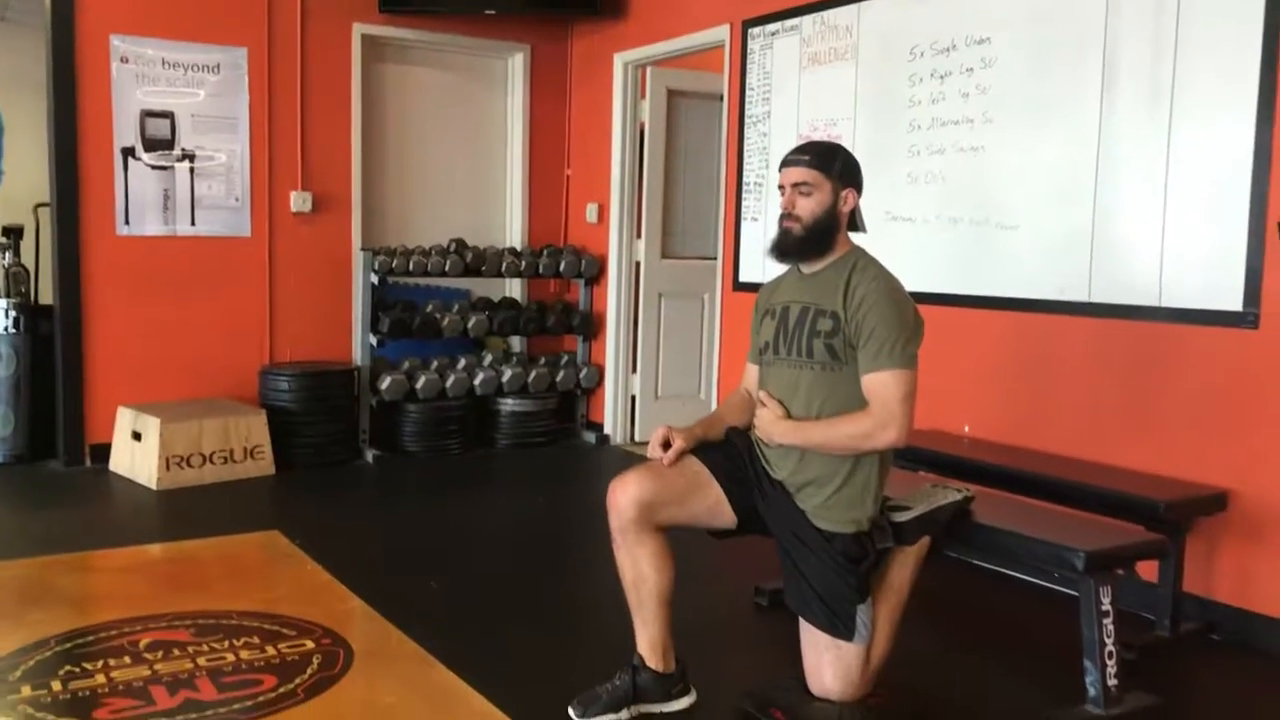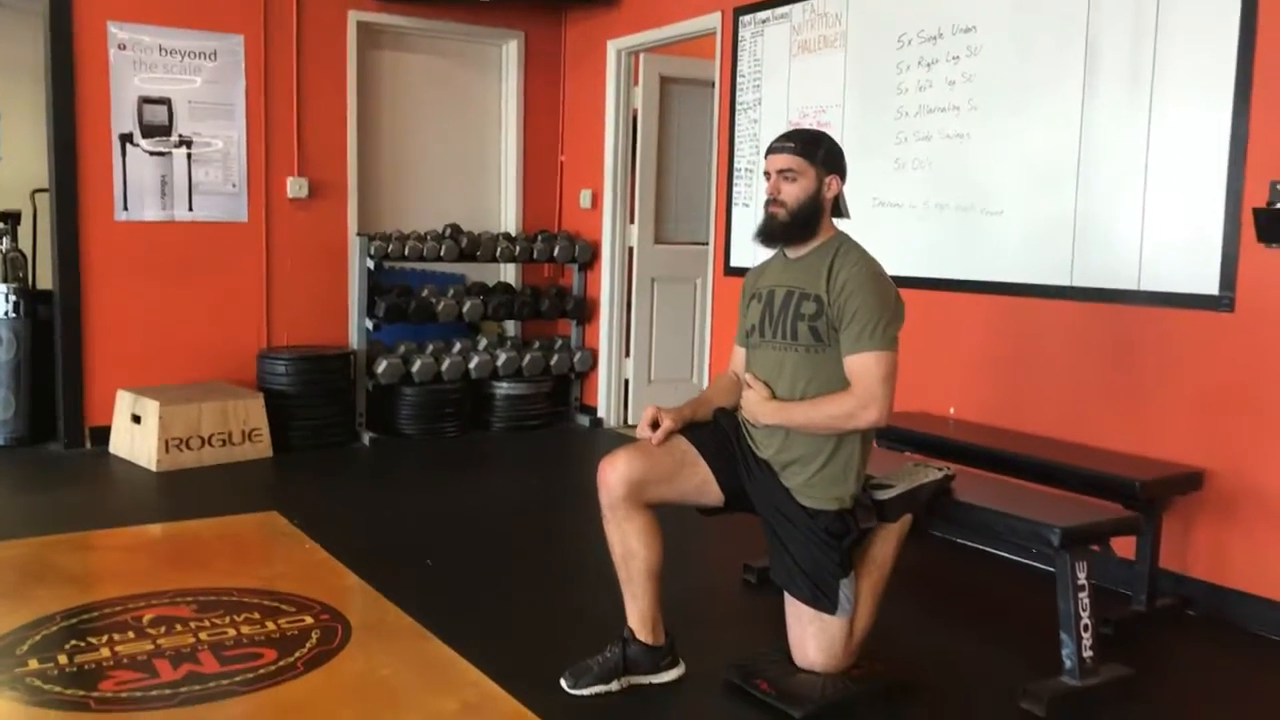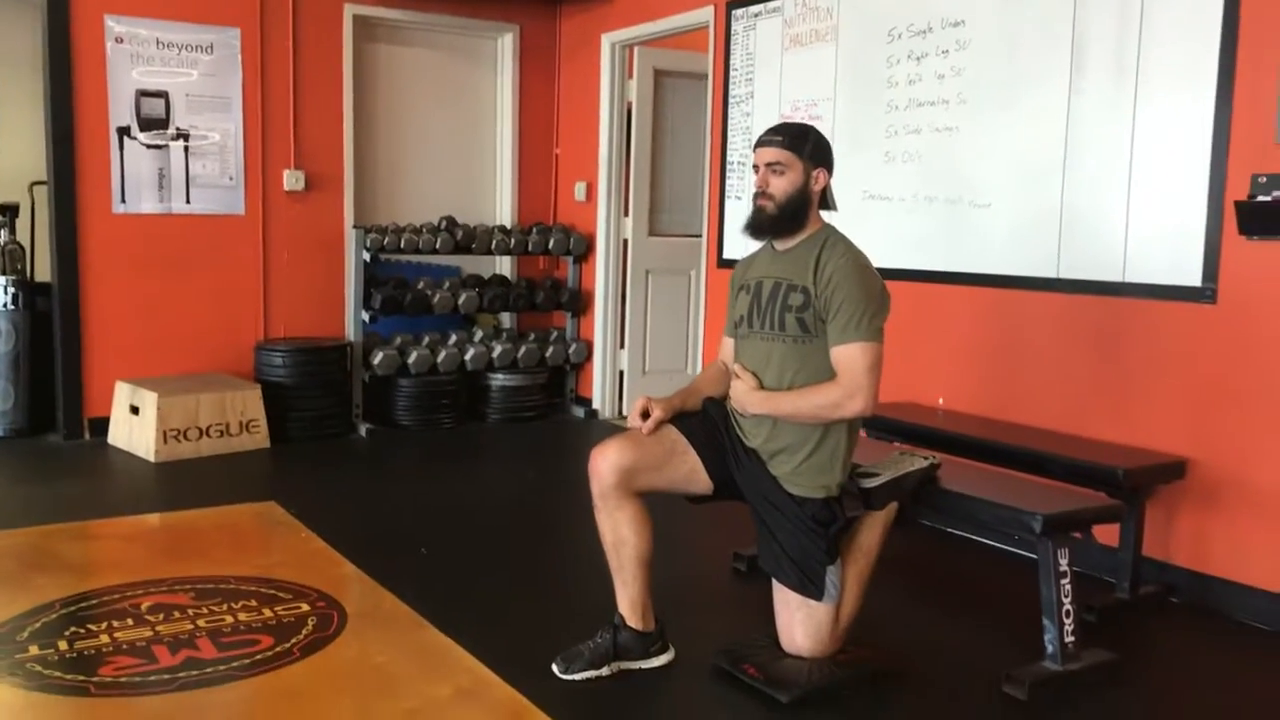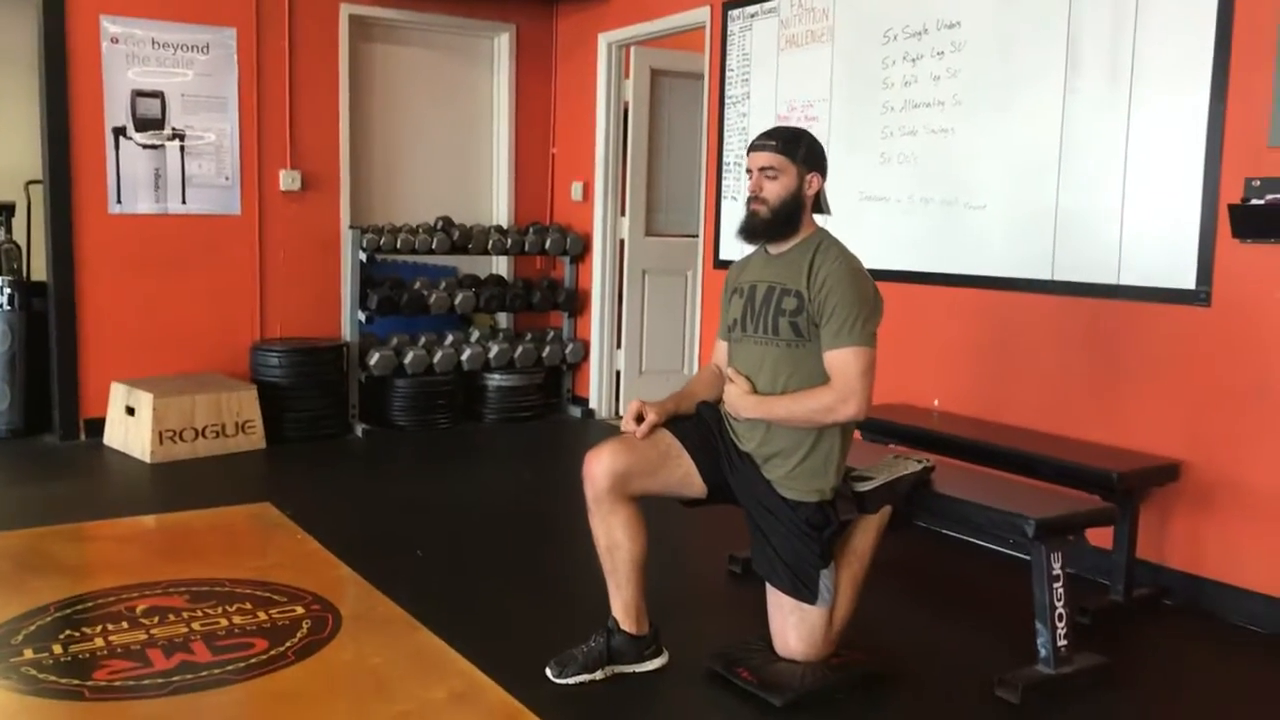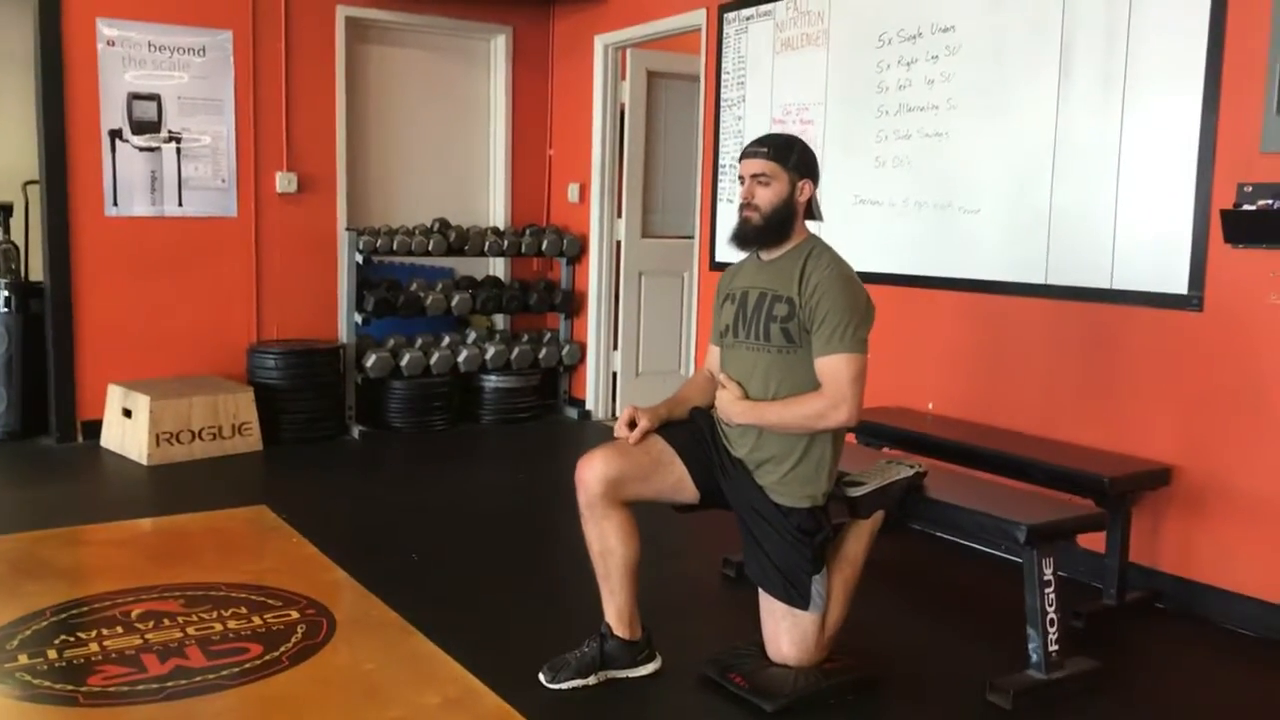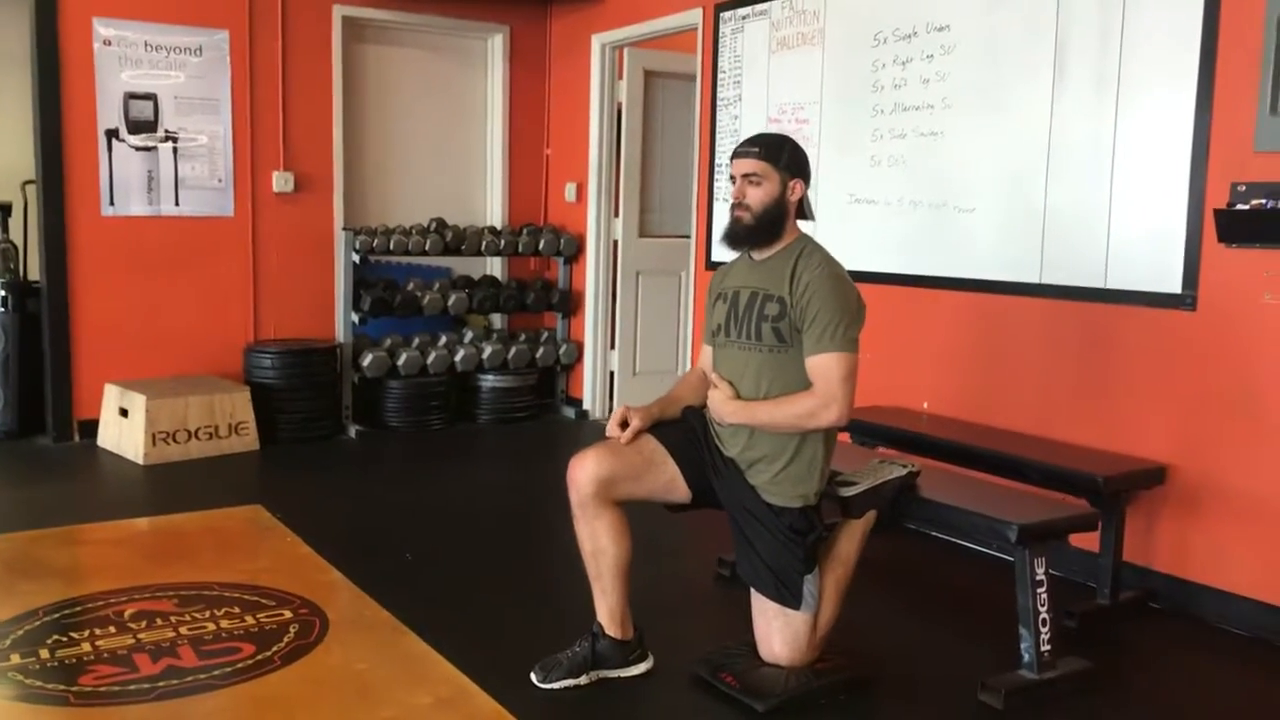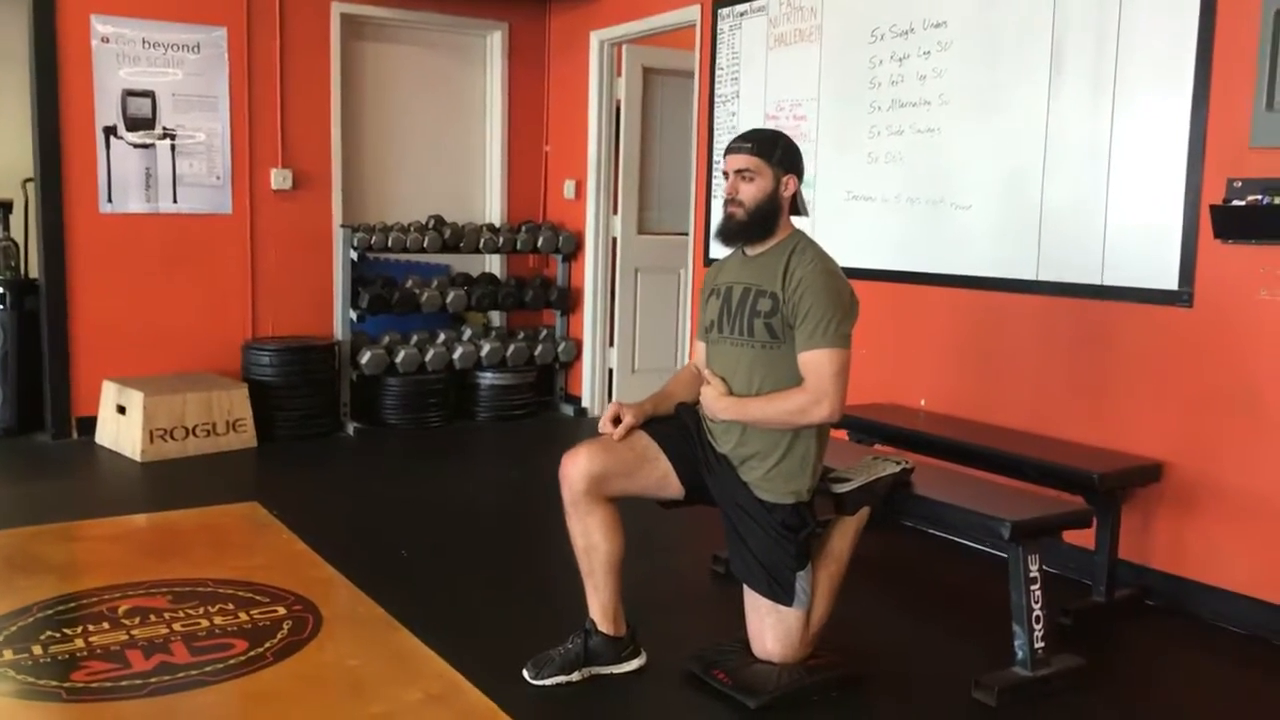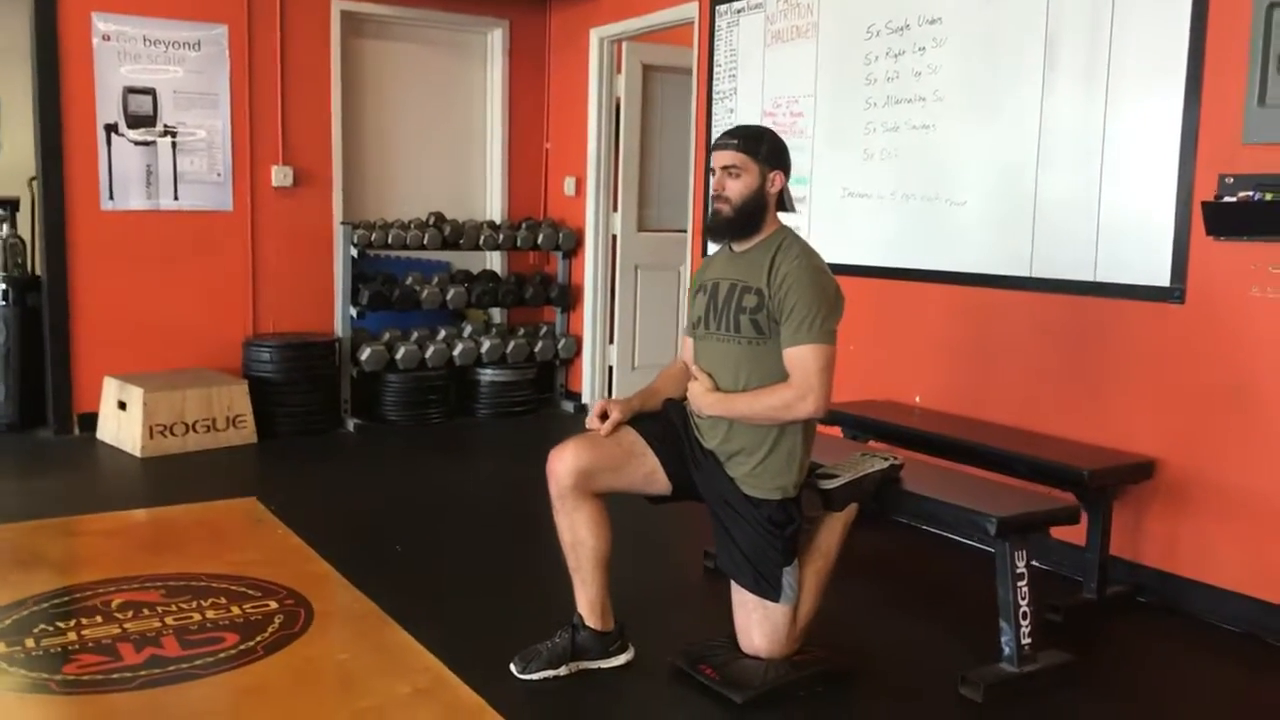
dt=0.2s
person 1, frame 1
left shoulder: (874, 293)
right shoulder: (774, 293)
left elbow: (889, 426)
left wrist: (783, 430)
right wrist: (695, 431)
left hip: (828, 498)
right hip: (759, 466)
right knee: (628, 498)
left ankle: (903, 541)
person 1, frame 2
left shoulder: (857, 277)
right shoulder: (761, 278)
left elbow: (871, 406)
left wrist: (769, 410)
right wrist: (684, 412)
left hip: (812, 476)
right hip: (746, 445)
left knee: (821, 662)
right knee: (619, 476)
left ankle: (885, 523)
right ankle: (648, 647)
person 1, frame 3
left shoulder: (842, 269)
right shoulder: (749, 268)
left elbow: (856, 396)
left wrist: (756, 400)
right wrist: (673, 402)
left hip: (799, 464)
right hip: (734, 434)
left knee: (808, 647)
right knee: (609, 464)
left ankle: (873, 512)
right ankle: (638, 634)
person 1, frame 4
left shoulder: (836, 272)
right shoulder: (743, 271)
left elbow: (849, 401)
left wrist: (749, 404)
right wrist: (666, 405)
left hip: (792, 468)
right hip: (728, 437)
left knee: (801, 652)
right knee: (603, 468)
left ankle: (867, 513)
right ankle: (632, 638)
person 1, frame 5
left shoulder: (827, 280)
right shoulder: (736, 277)
left elbow: (841, 407)
left wrist: (742, 409)
right wrist: (660, 411)
left hip: (785, 475)
right hip: (720, 442)
left knee: (794, 656)
right knee: (596, 475)
left ankle: (861, 517)
right ankle: (626, 643)
person 1, frame 6
left shoulder: (818, 279)
right shoulder: (728, 276)
left elbow: (831, 407)
left wrist: (733, 409)
right wrist: (651, 411)
left hip: (776, 474)
right hip: (713, 441)
left knee: (786, 656)
right knee: (588, 474)
left ankle: (851, 517)
right ankle: (617, 643)
person 1, frame 7
left shoulder: (811, 275)
right shoulder: (723, 270)
left elbow: (823, 403)
left wrist: (724, 406)
right wrist: (643, 406)
left hip: (769, 470)
right hip: (707, 438)
left knee: (780, 653)
right knee: (580, 471)
left ankle: (847, 513)
right ankle: (609, 639)
person 1, frame 8
left shoulder: (796, 270)
right shoulder: (711, 266)
left elbow: (808, 399)
left wrist: (711, 401)
right wrist: (632, 403)
left hip: (755, 466)
right hip: (694, 434)
left knee: (766, 648)
right knee: (566, 466)
left ankle: (835, 509)
right ankle: (597, 634)
